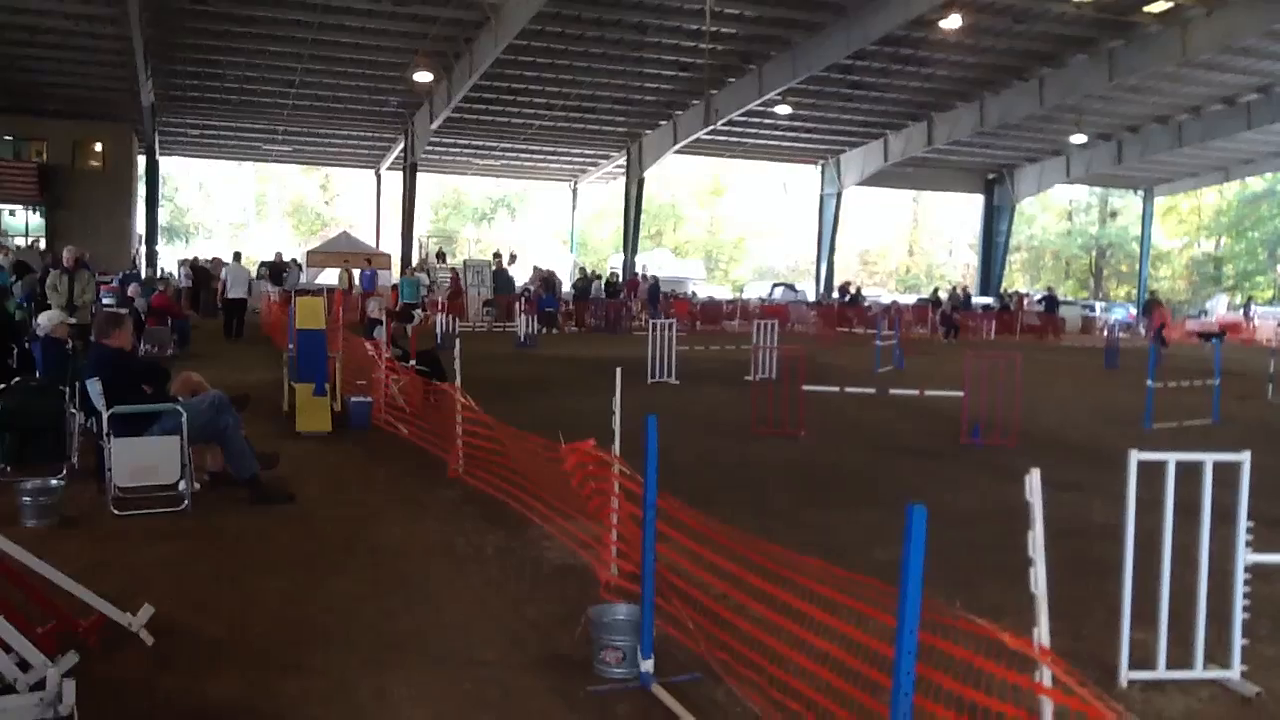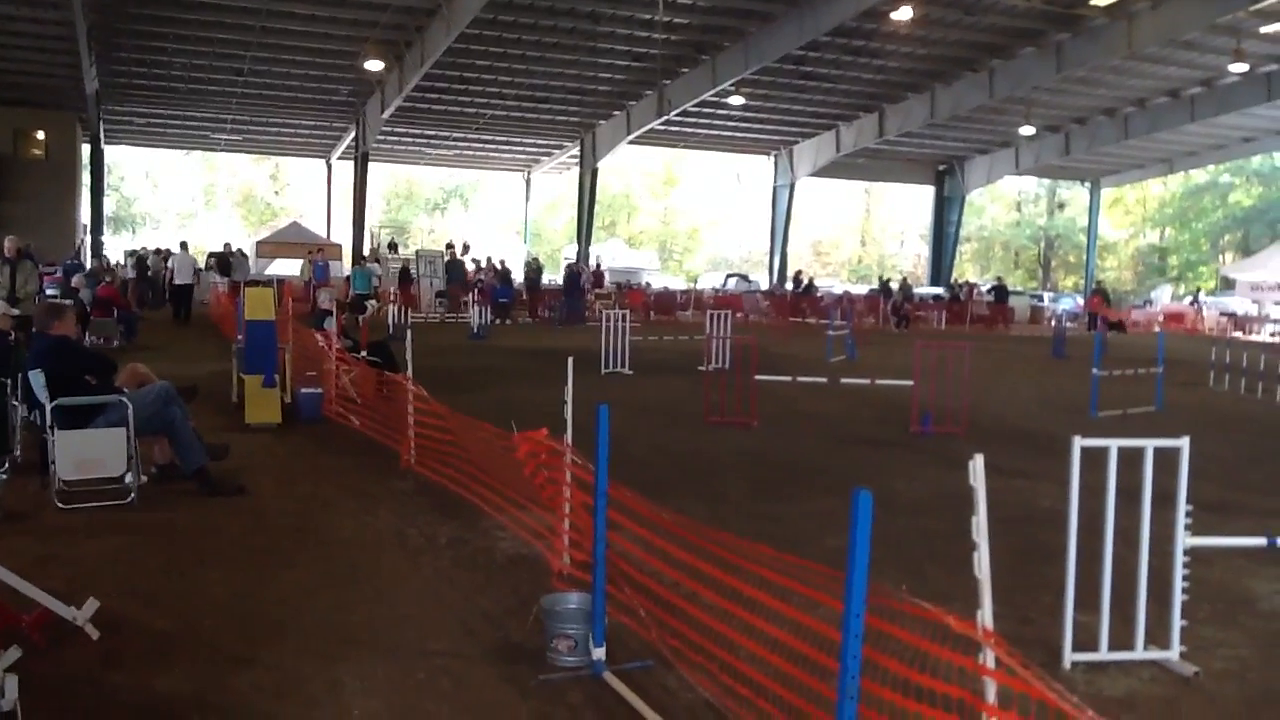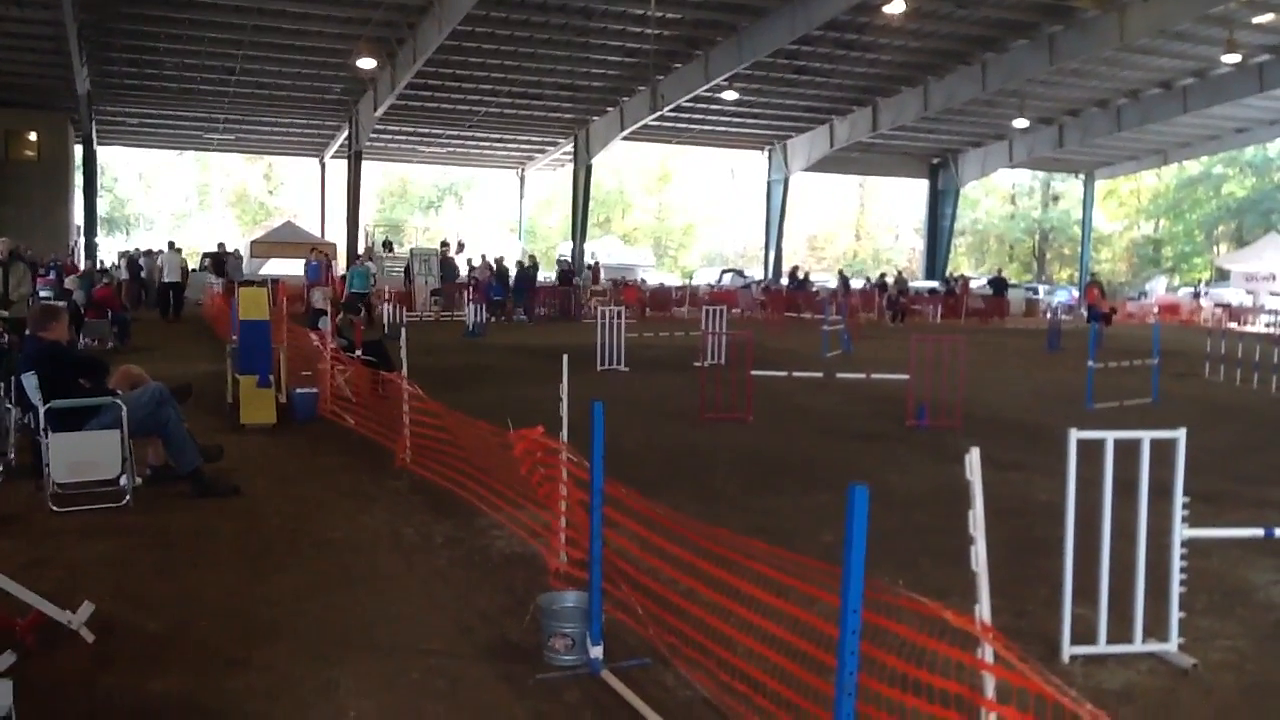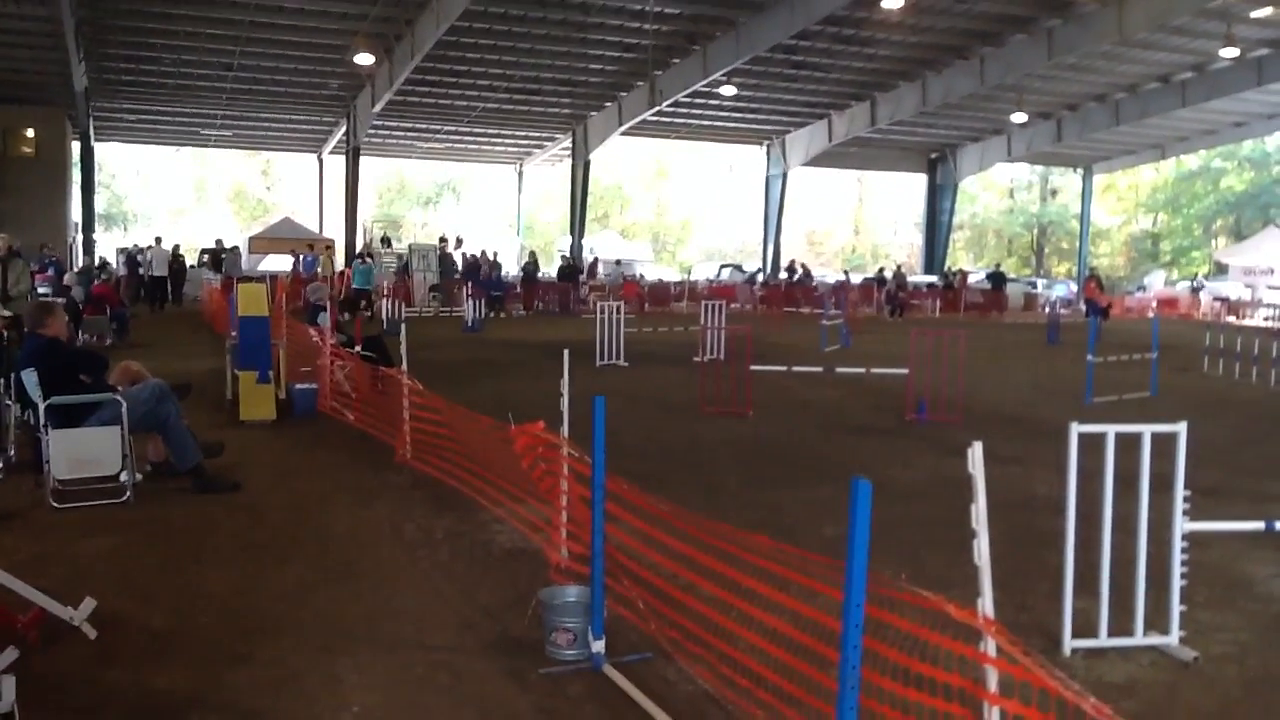
dt=1s
person 1, frame 1
left shoulder: (97, 357)
right shoulder: (114, 358)
right elbow: (162, 376)
left hip: (137, 426)
right hip: (148, 427)
left knee: (223, 420)
right knee: (218, 400)
left ankle: (253, 482)
person 1, frame 2
left shoulder: (39, 347)
right shoulder: (59, 345)
right elbow: (107, 367)
left hip: (80, 419)
right hip: (93, 420)
left knee: (171, 413)
right knee: (165, 391)
left ankle: (203, 477)
right ankle: (198, 448)
person 1, frame 3
left shoulder: (33, 350)
right shoulder: (50, 351)
right elbow: (99, 369)
left hip: (73, 421)
right hip: (86, 422)
left knee: (163, 413)
right knee: (158, 392)
person 1, frame 4
left shoulder: (33, 347)
right shoulder: (49, 348)
right elbow: (99, 364)
left hip: (72, 419)
right hip: (86, 419)
left knee: (163, 408)
right knee: (158, 389)
